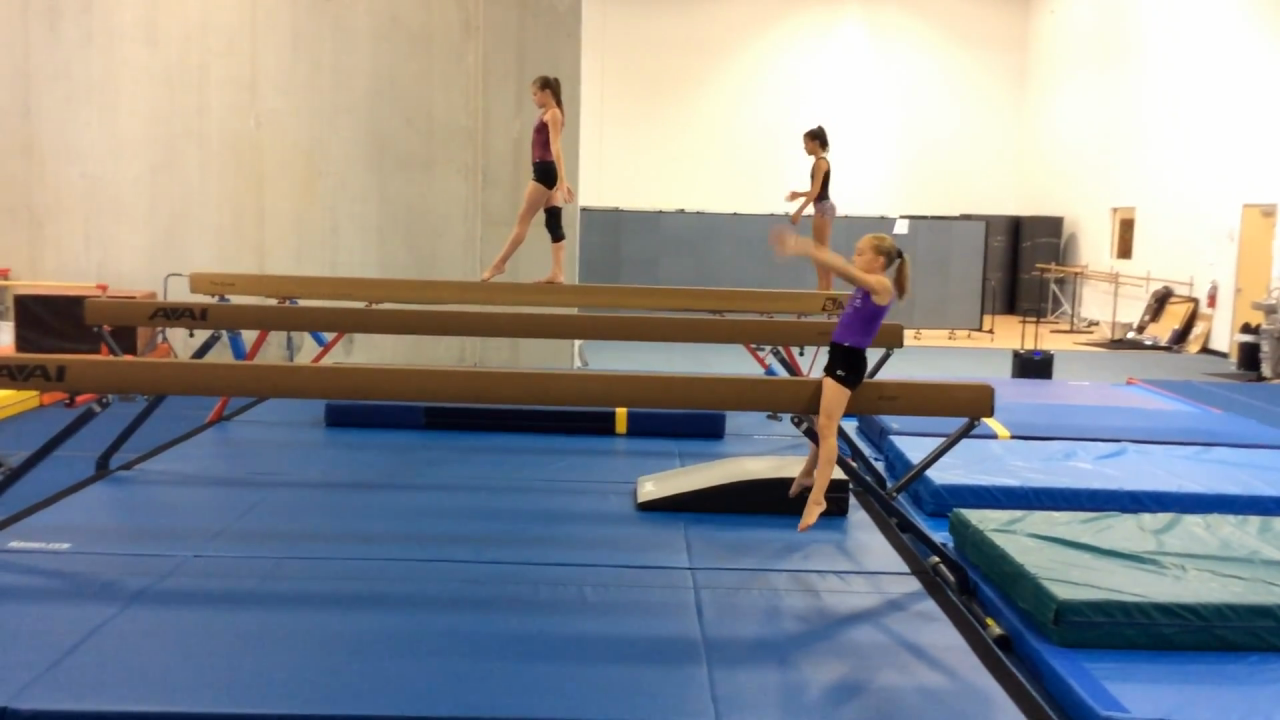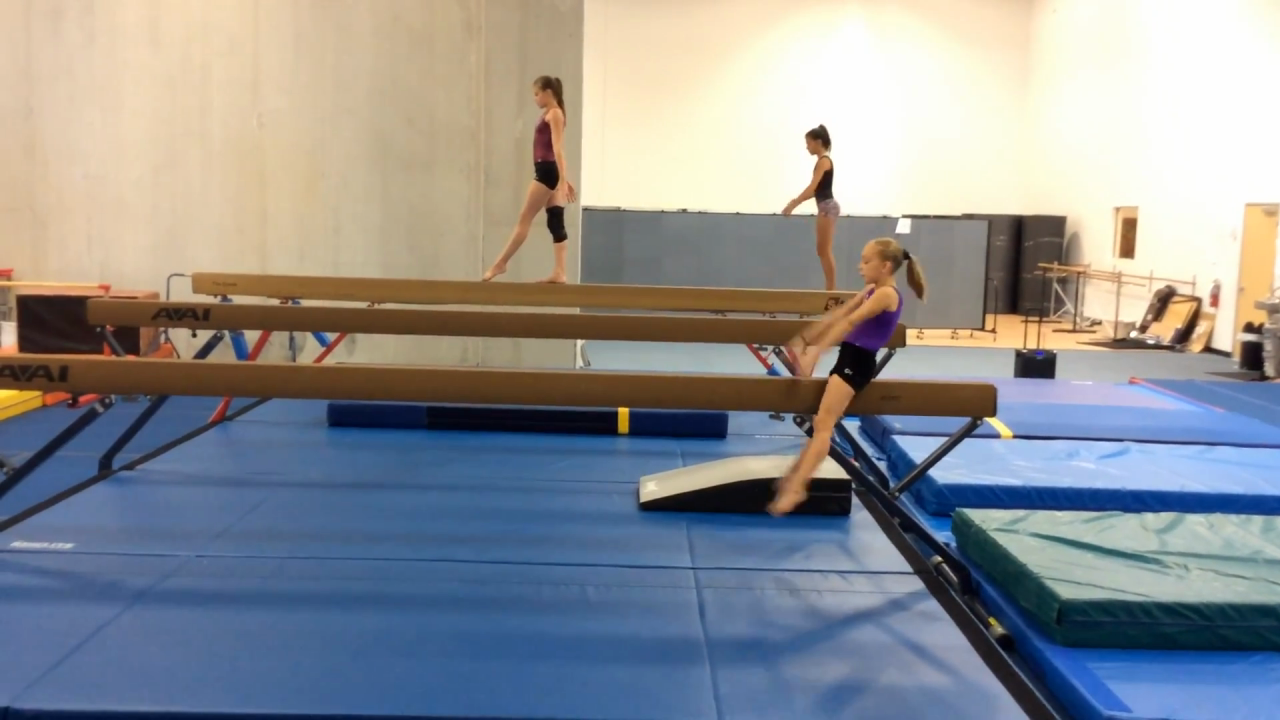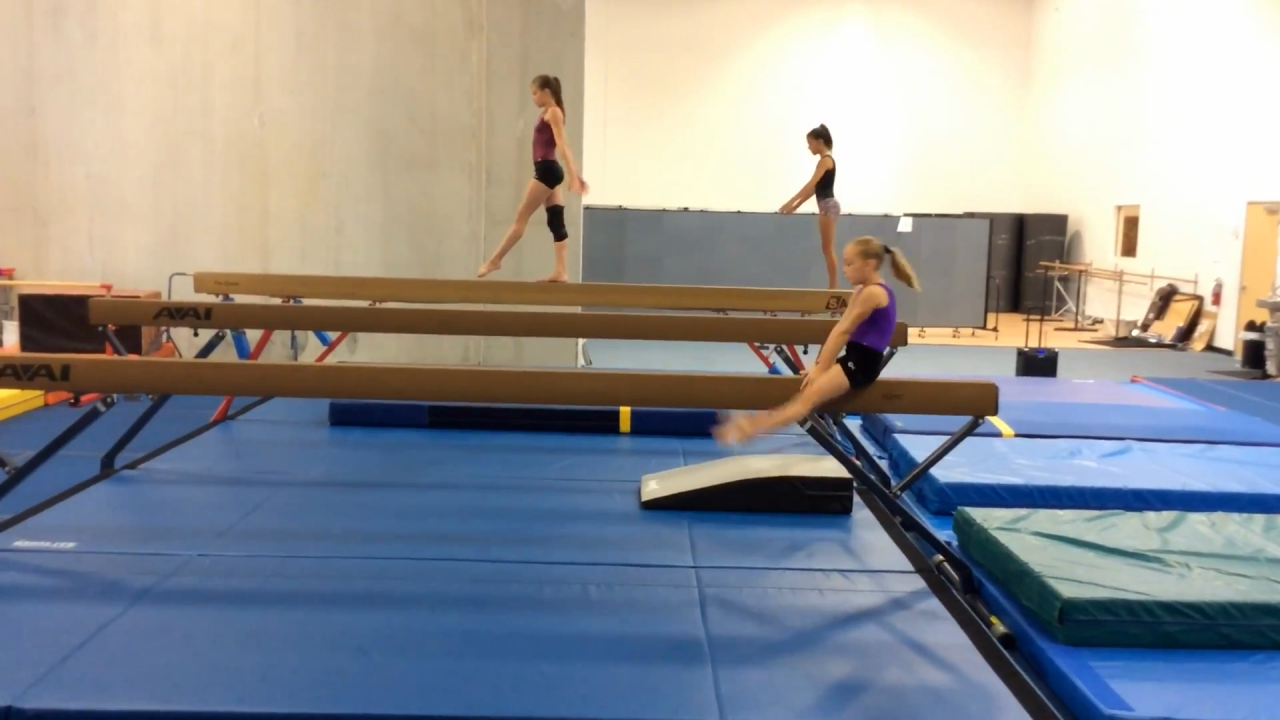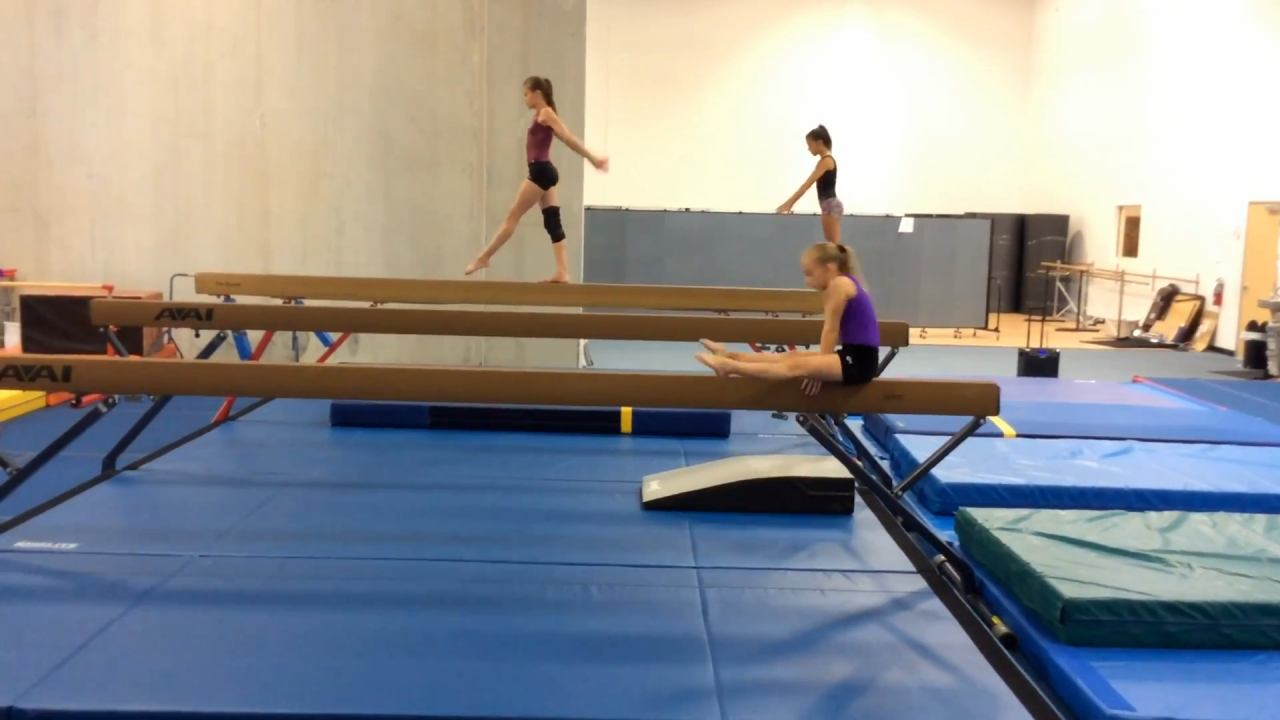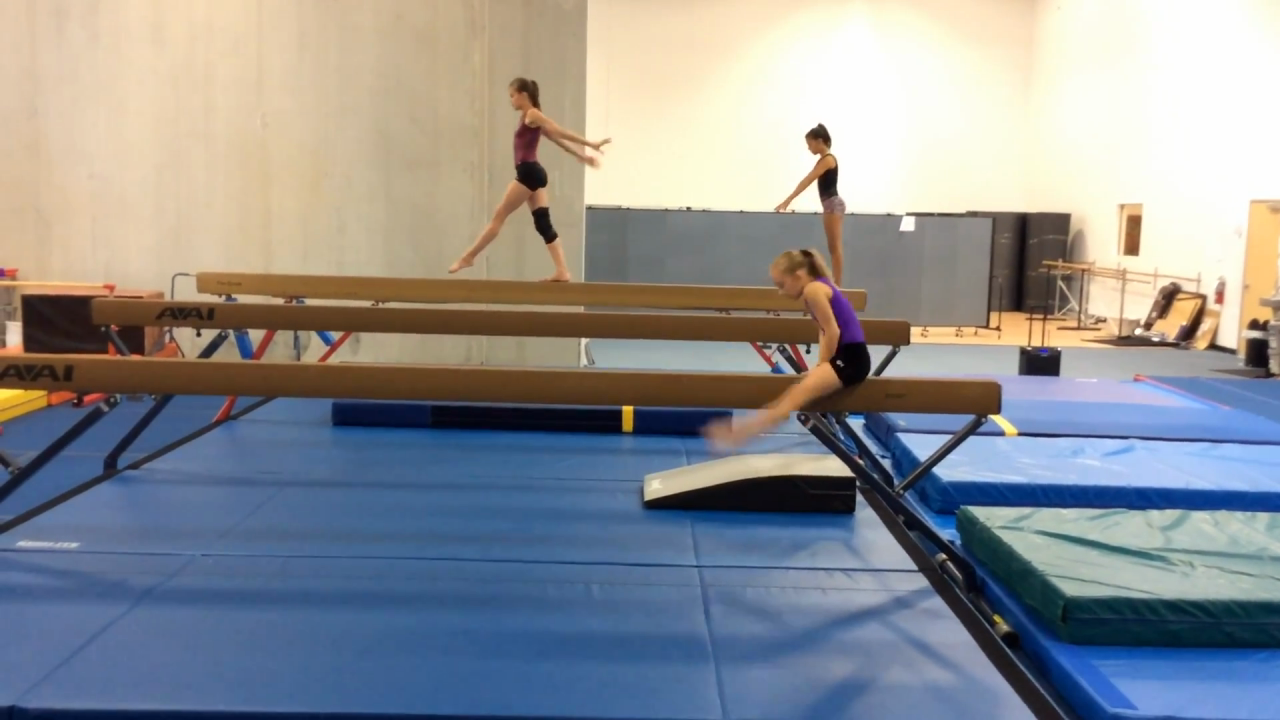
dt=0.2s
person 1, frame 1
left shoulder: (881, 284)
right shoulder: (862, 285)
left elbow: (842, 267)
right elbow: (835, 265)
left wrist: (803, 247)
right wrist: (803, 244)
left hip: (850, 361)
right hip: (840, 357)
left knee: (827, 427)
right knee: (824, 424)
left ankle: (817, 498)
right ankle: (807, 474)
person 1, frame 2
left shoulder: (887, 294)
right shoulder: (871, 291)
left elbow: (849, 322)
right elbow: (838, 315)
left wrist: (814, 353)
right wrist: (805, 338)
left hip: (858, 362)
right hip: (849, 358)
left knee: (824, 422)
right knee: (822, 421)
left ankle: (796, 486)
right ankle: (797, 473)
person 1, frame 3
left shoulder: (873, 294)
right shoulder: (864, 292)
left elbow: (843, 332)
right elbow: (840, 329)
left wrist: (820, 368)
right wrist: (820, 365)
left hip: (863, 364)
right hip: (853, 359)
left knee: (808, 397)
right knee: (805, 394)
left ankle: (750, 428)
right ankle: (752, 423)
person 1, frame 4
left shoulder: (839, 285)
right shoulder: (841, 286)
left elbow: (831, 330)
right elbow: (832, 331)
left wrist: (815, 366)
right wrist: (818, 363)
left hip: (859, 361)
right hip: (852, 356)
left knee: (794, 366)
right knee: (791, 359)
left ankle: (729, 364)
right ankle: (730, 357)
person 1, frame 5
left shoulder: (813, 289)
right shoulder: (821, 287)
left elbow: (832, 332)
left wrist: (823, 364)
right wrist: (823, 366)
left hip: (850, 359)
right hip: (846, 358)
left knee: (795, 395)
left ankle: (739, 432)
person 2, frame 1
left shoulder: (553, 114)
right shoulder: (547, 115)
left elbow: (555, 148)
left wrist: (561, 179)
right wrist: (561, 180)
left hip: (546, 171)
right hip: (546, 172)
left knee: (523, 219)
right knee: (553, 223)
left ankle: (499, 264)
right ankle: (557, 273)
person 2, frame 2
left shoulder: (555, 114)
right shoulder: (549, 115)
left elbow: (558, 148)
left wrist: (563, 179)
right wrist: (564, 180)
left hip: (547, 171)
right hip: (547, 171)
left knee: (524, 219)
right knee: (556, 223)
left ankle: (500, 264)
right ankle: (559, 272)
person 2, frame 3
left shoulder: (553, 112)
right shoulder: (548, 114)
left elbow: (562, 145)
right elbow: (562, 147)
left wrist: (572, 174)
right wrist: (575, 174)
left hip: (546, 170)
right hip: (549, 170)
left knee: (521, 217)
right knee: (556, 221)
left ankle: (495, 260)
right ankle: (560, 272)
person 2, frame 4
left shoulder: (545, 113)
right shoulder: (541, 116)
left elbow: (568, 137)
right elbow: (567, 139)
left wrist: (591, 157)
right wrist: (590, 158)
left hip: (540, 171)
right hip: (544, 172)
left knee: (512, 217)
right knee: (552, 222)
left ankle: (483, 258)
right ankle: (562, 272)
person 2, frame 5
left shoulder: (532, 115)
right shoulder: (529, 118)
left elbow: (560, 133)
right elbow: (557, 139)
left wrist: (590, 144)
right wrist: (581, 156)
left hip: (528, 173)
right hip: (533, 173)
left knee: (498, 216)
right knee: (543, 224)
left ankle: (468, 257)
right ankle: (562, 271)
